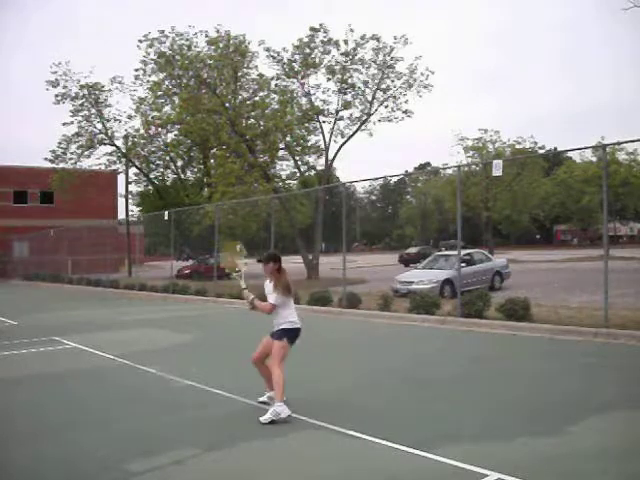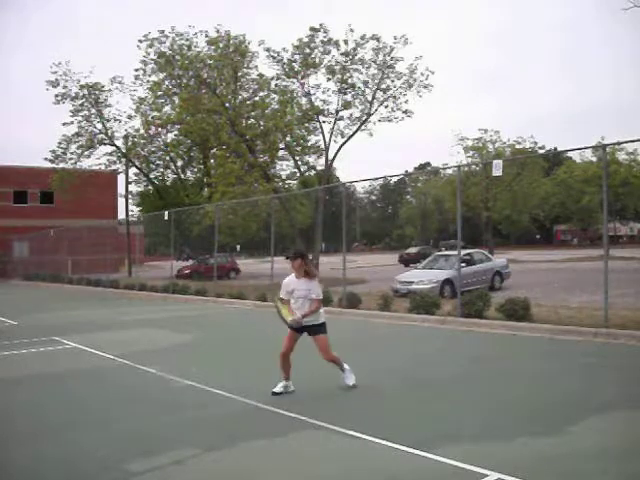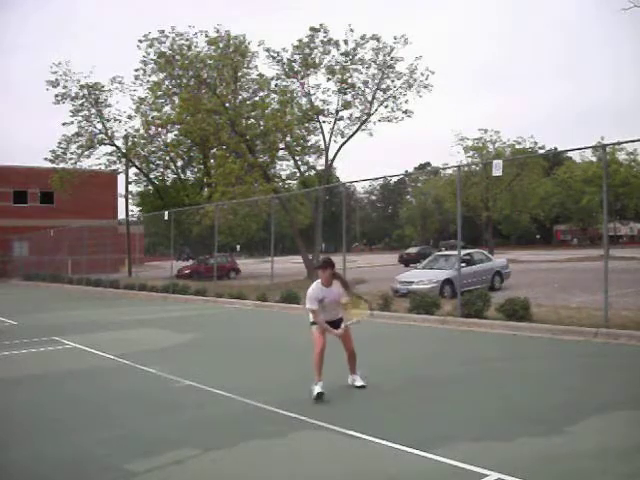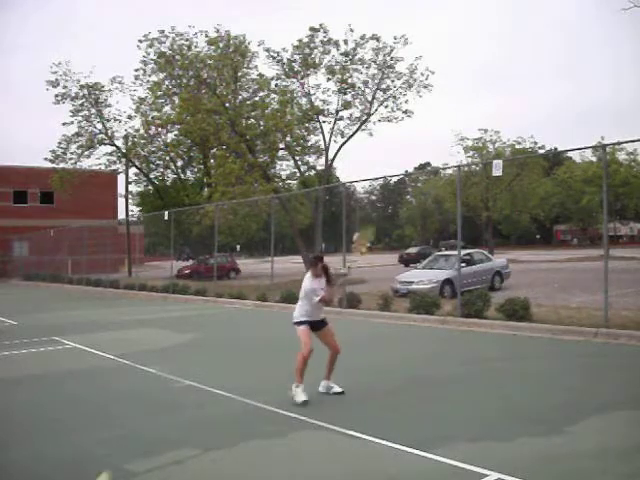
dt=0.4s
person 1, frame 1
left shoulder: (280, 285)
right shoulder: (268, 283)
left elbow: (269, 309)
right elbow: (267, 307)
left wrist: (251, 299)
right wrist: (254, 302)
left hip: (289, 328)
right hip: (279, 328)
left knee: (275, 364)
right knee: (257, 358)
left ankle: (279, 407)
right ankle: (273, 393)
person 1, frame 2
left shoulder: (312, 281)
right shoulder: (287, 282)
left elbow: (317, 305)
right elbow: (286, 303)
left wrist: (302, 315)
right wrist: (293, 316)
left hip: (316, 321)
right hip: (297, 322)
left knee: (327, 356)
right knee: (284, 353)
left ankle: (344, 369)
right ankle: (286, 383)
person 1, frame 3
left shoulder: (340, 285)
right shoulder: (313, 291)
right elbow: (315, 316)
left wrist: (344, 324)
right wrist: (332, 331)
left hip: (336, 318)
right hip: (319, 321)
left knee: (350, 349)
right knee: (320, 347)
left ankle: (353, 376)
right ankle: (318, 385)
person 1, frame 4
left shoulder: (322, 274)
right shoulder: (310, 285)
right elbow: (327, 300)
right wrist: (330, 289)
left hip: (317, 318)
right hip: (303, 318)
left knee: (335, 349)
right knee: (307, 349)
left ankle: (326, 383)
right ankle: (298, 387)
